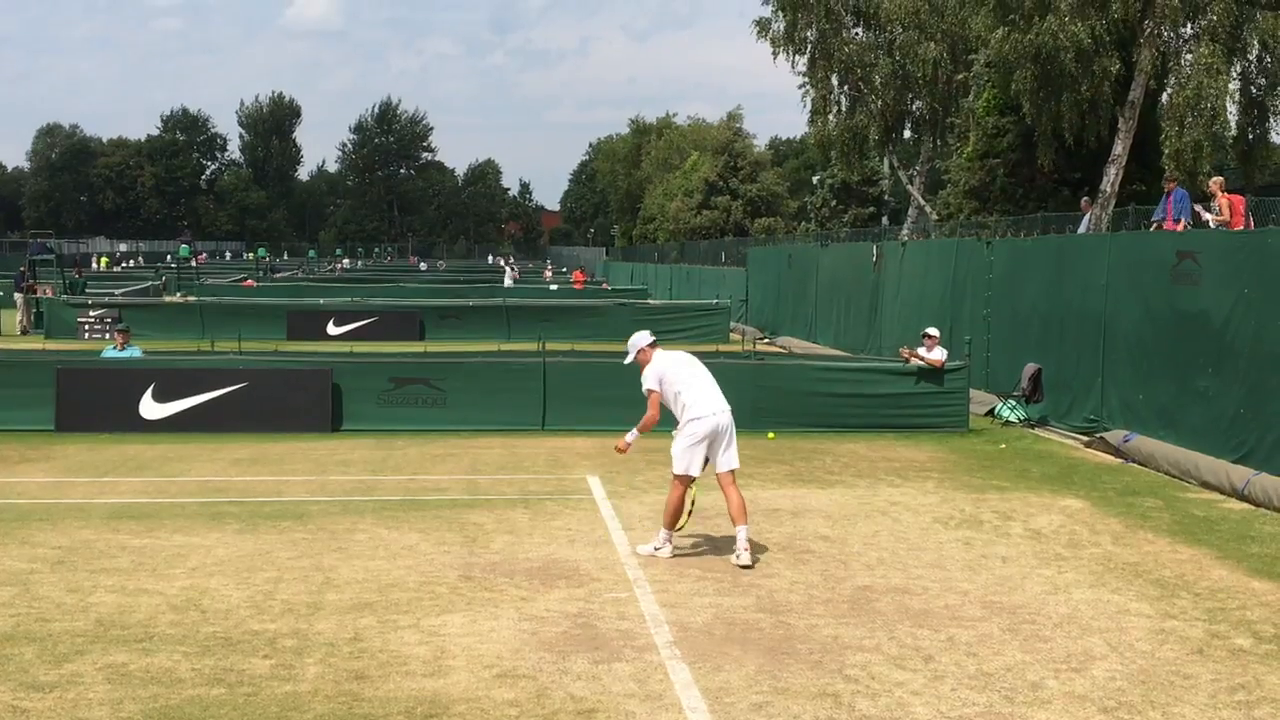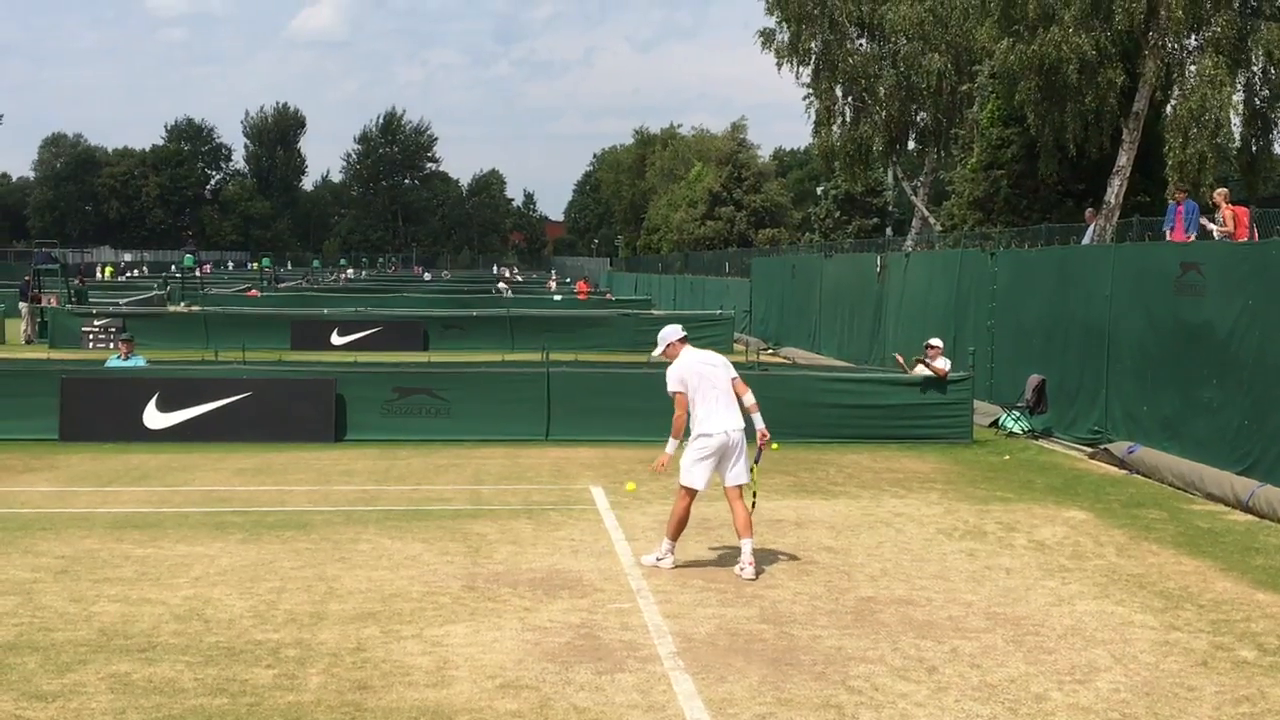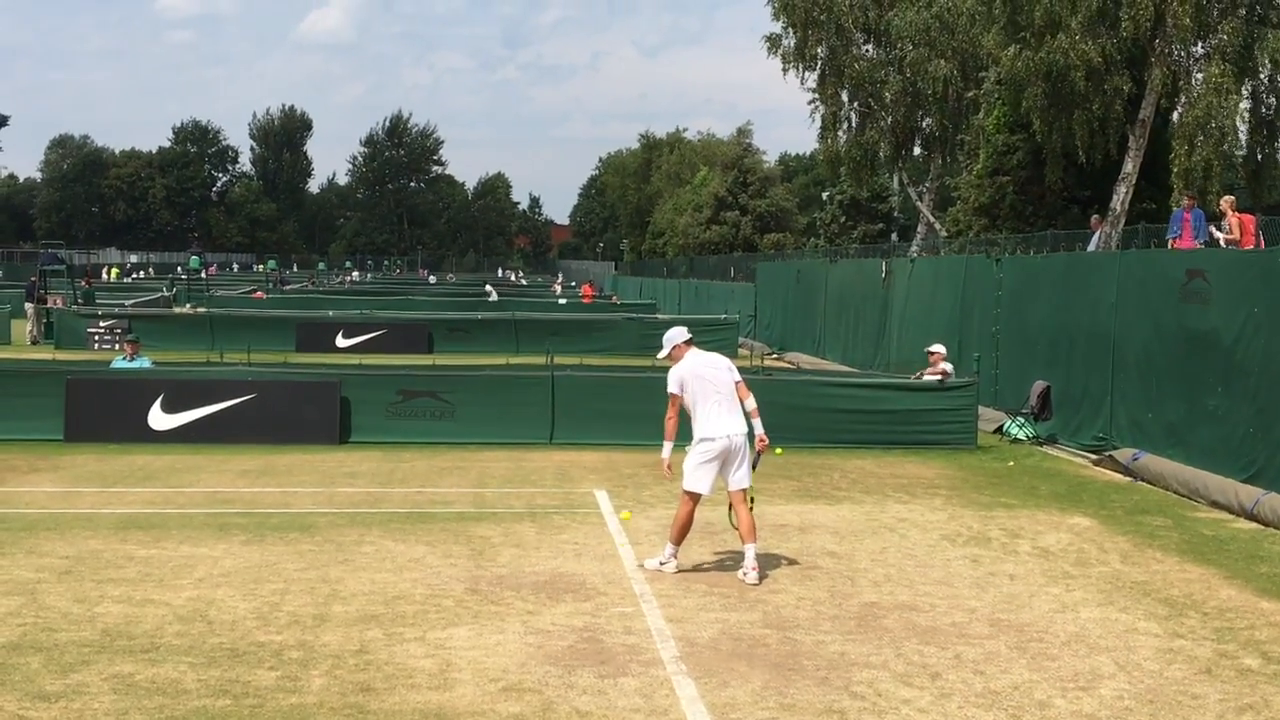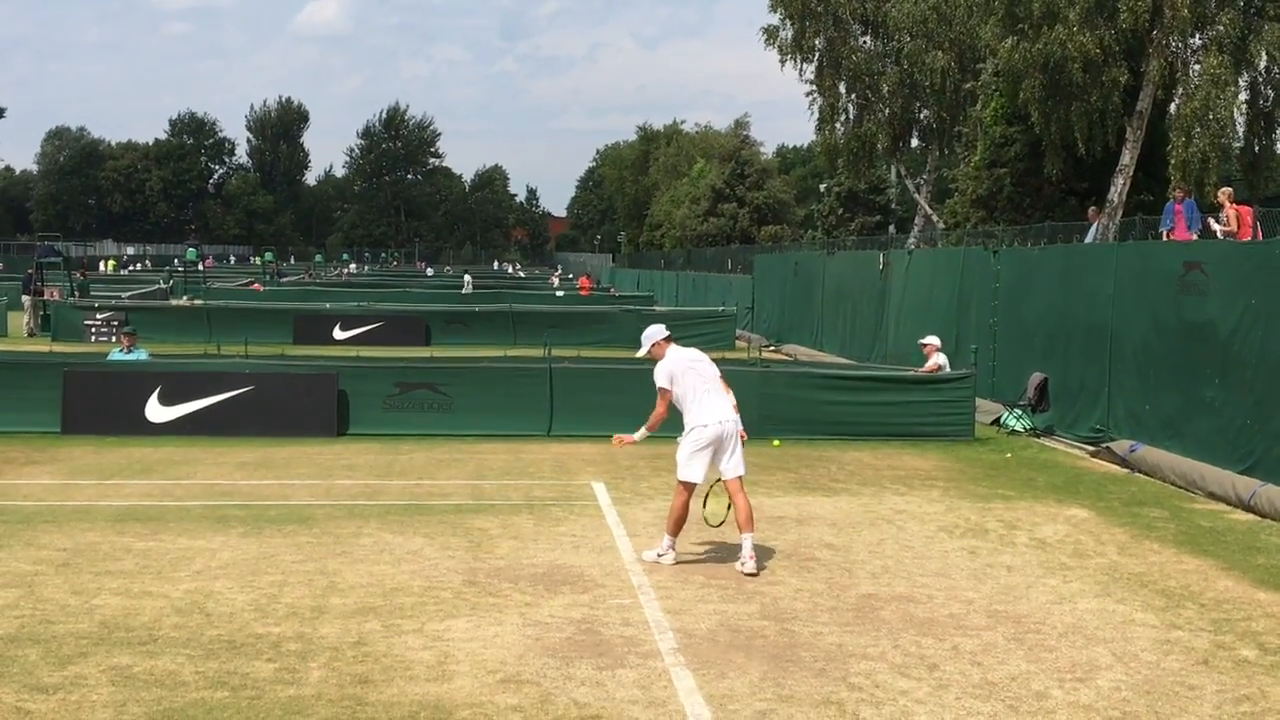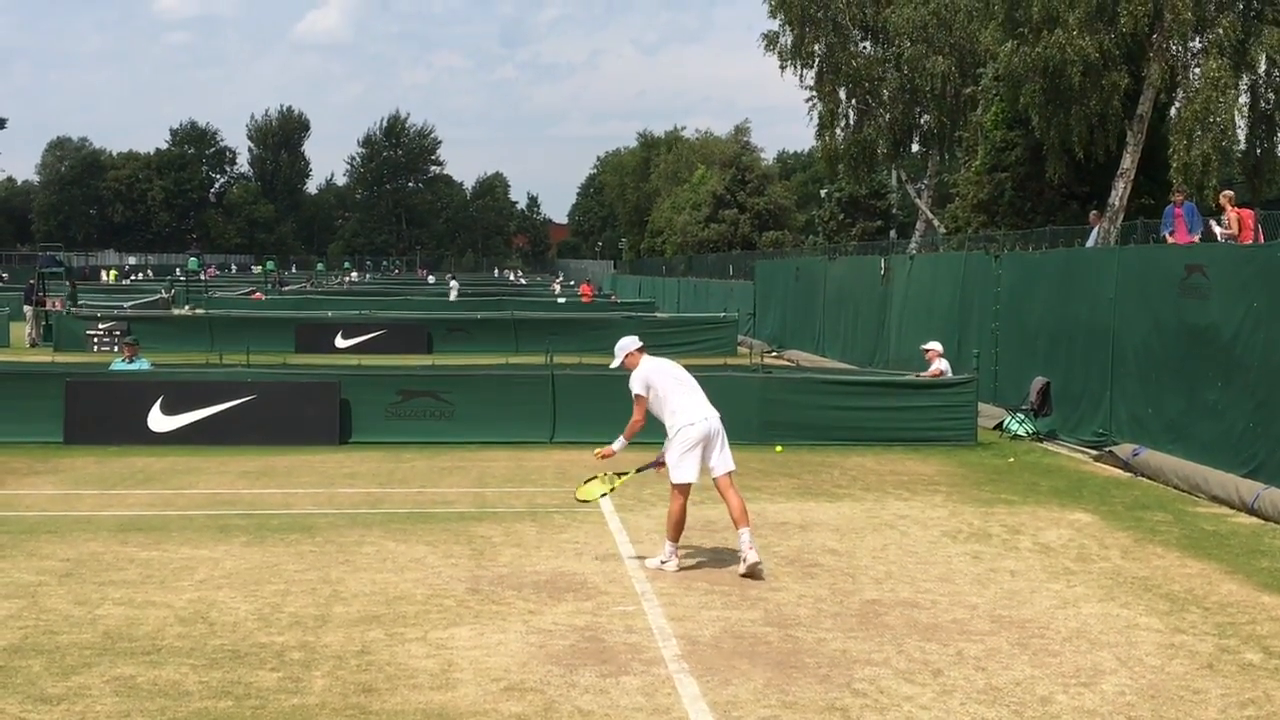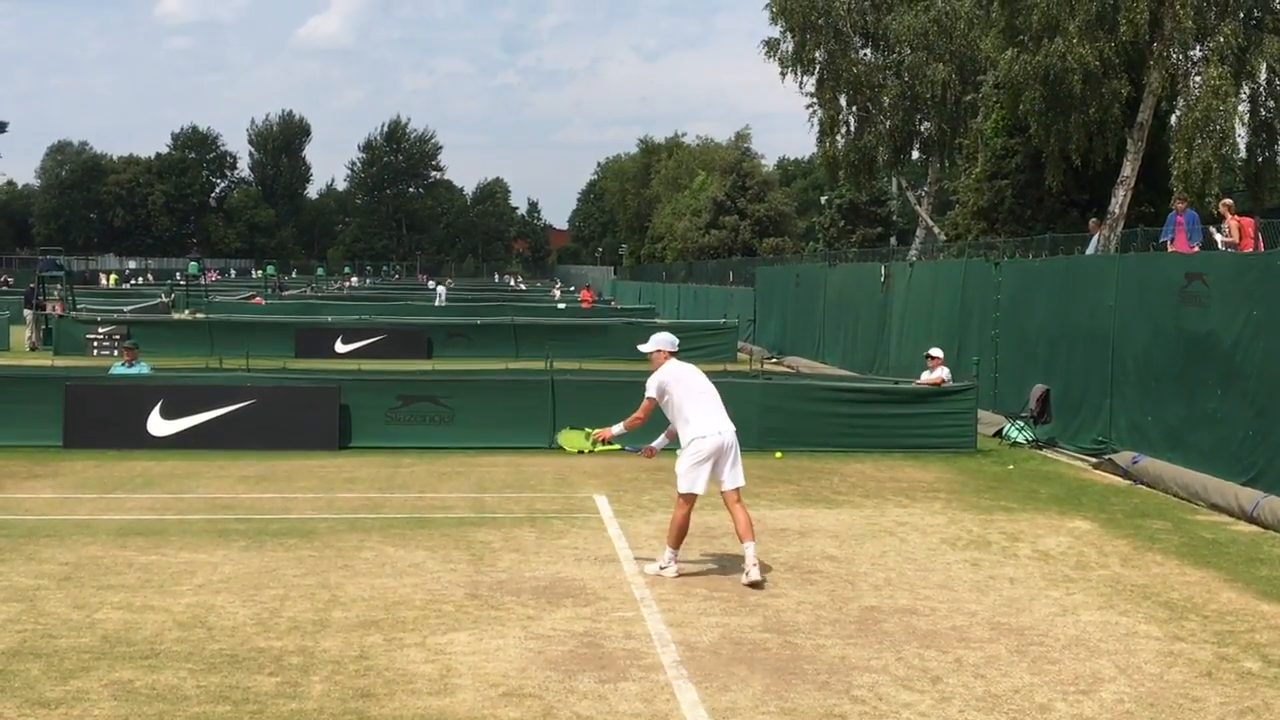
dt=0.5s
person 1, frame 1
left shoulder: (651, 370)
right shoulder: (683, 356)
left elbow: (652, 416)
left wrist: (629, 438)
left hip: (698, 421)
right hip: (723, 415)
left knee: (679, 484)
right knee: (729, 483)
left ankle: (663, 543)
right ankle: (743, 548)
person 1, frame 2
left shoulder: (676, 368)
right shoulder: (717, 357)
left elbow: (681, 415)
right elbow: (745, 392)
left wrist: (668, 451)
right wrist: (759, 426)
left hip: (707, 436)
right hip: (735, 432)
left knee: (685, 496)
right knee: (736, 497)
left ankle: (665, 554)
right ankle: (747, 560)
person 1, frame 3
left shoulder: (679, 371)
right shoulder: (722, 360)
left elbow: (672, 416)
right elbow: (747, 397)
left wrist: (666, 453)
right wrist: (759, 431)
left hip: (710, 440)
right hip: (738, 436)
left knee: (688, 500)
right knee: (741, 502)
left ankle: (668, 558)
right ankle: (750, 565)
person 1, frame 4
left shoulder: (664, 366)
right shoulder: (699, 355)
left elbow: (661, 412)
right elbow: (727, 392)
left wrist: (637, 436)
right wrist: (739, 425)
left hip: (702, 428)
right hip: (728, 423)
left knee: (683, 491)
right knee: (736, 490)
left ankle: (666, 550)
right ankle: (748, 555)
person 1, frame 5
left shoulder: (640, 374)
right shoulder: (667, 364)
left elbow: (638, 420)
left wrist: (616, 446)
right wrist: (667, 450)
left hip: (690, 428)
right hip: (712, 421)
left knee: (678, 495)
right knee: (727, 487)
left ankle: (670, 556)
right ankle: (748, 550)
person 1, frame 6
left shoulder: (659, 376)
right shoulder: (691, 370)
left elbow: (640, 417)
left wrist: (613, 431)
right wrist: (657, 445)
left hip: (701, 440)
right hip: (726, 434)
left knee: (684, 503)
right knee: (734, 502)
left ankle: (669, 563)
right ankle: (752, 565)
